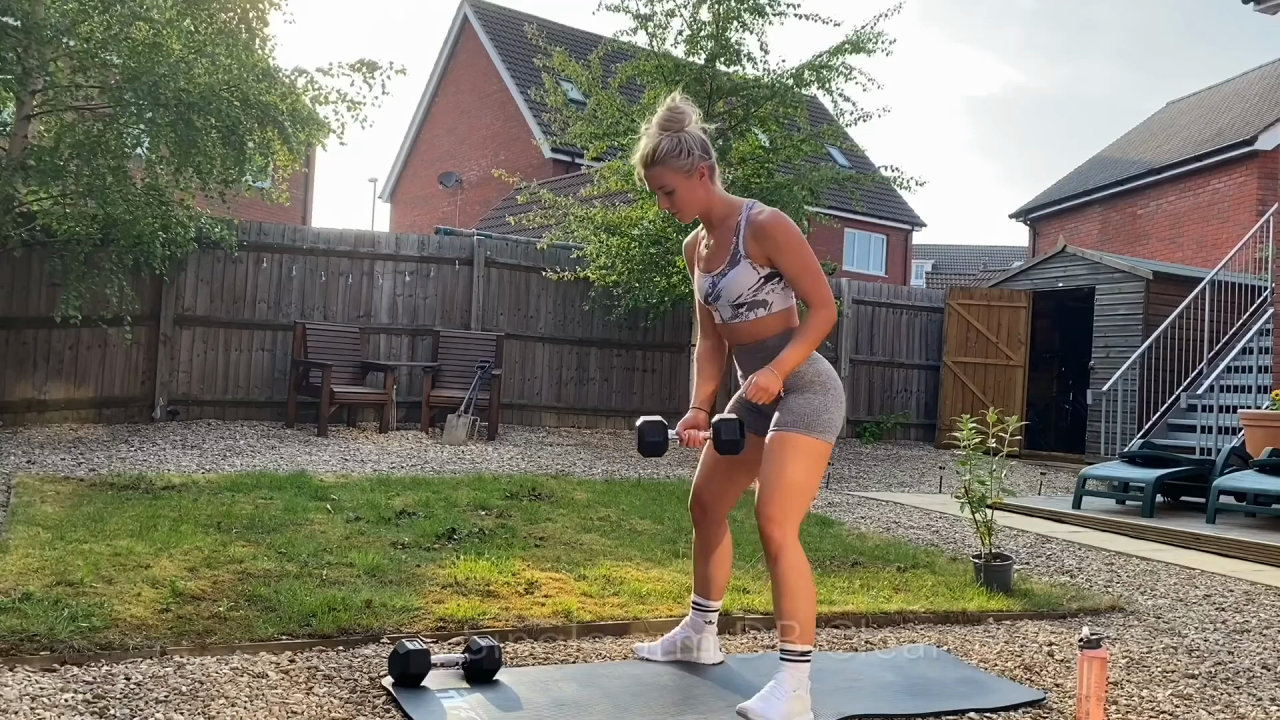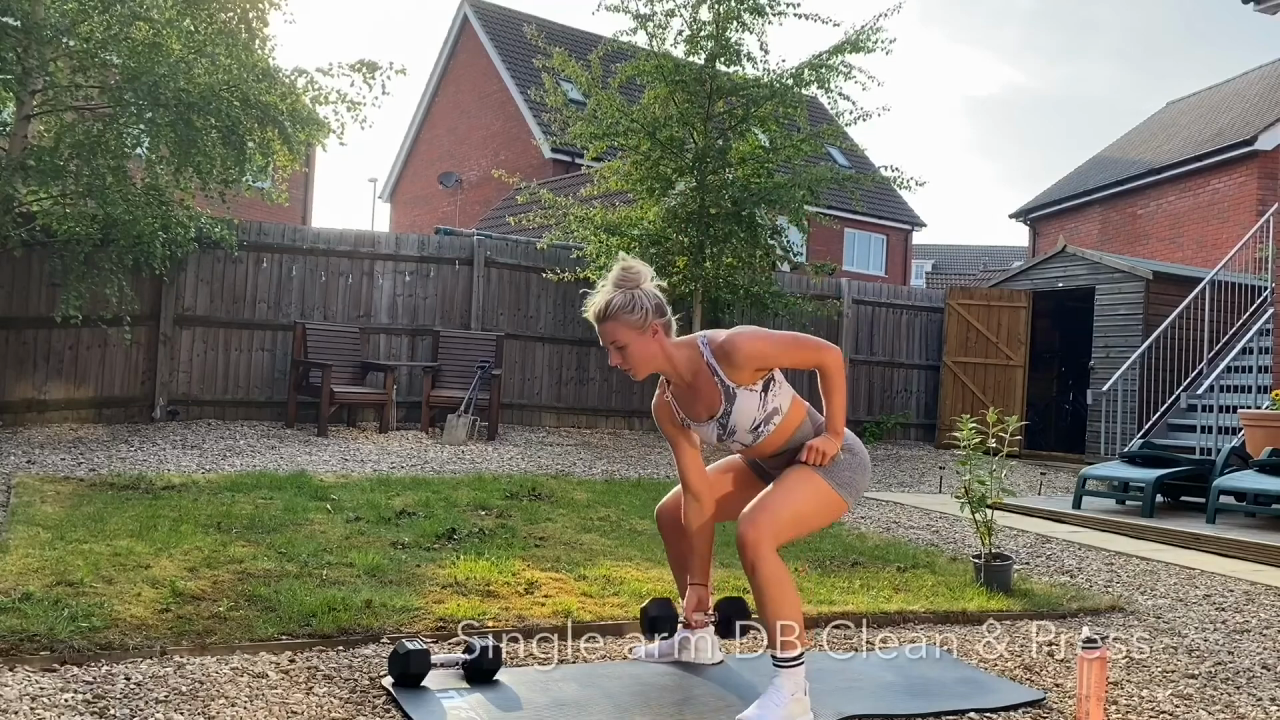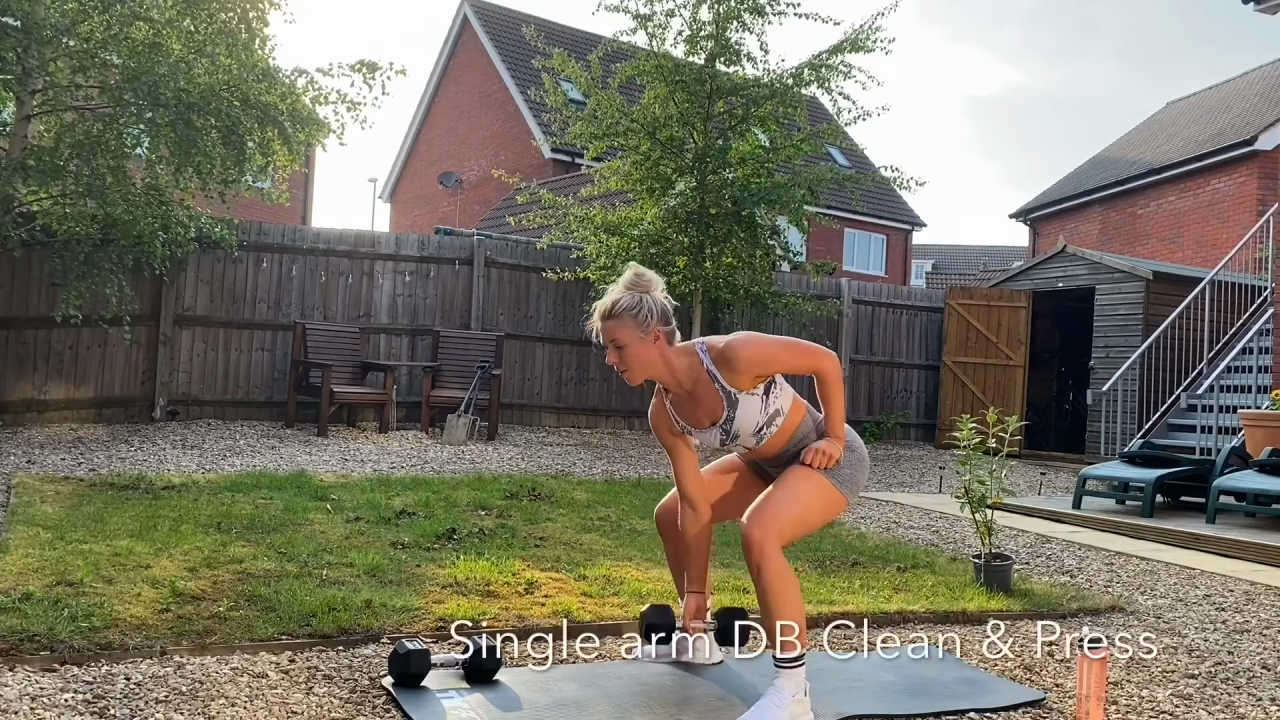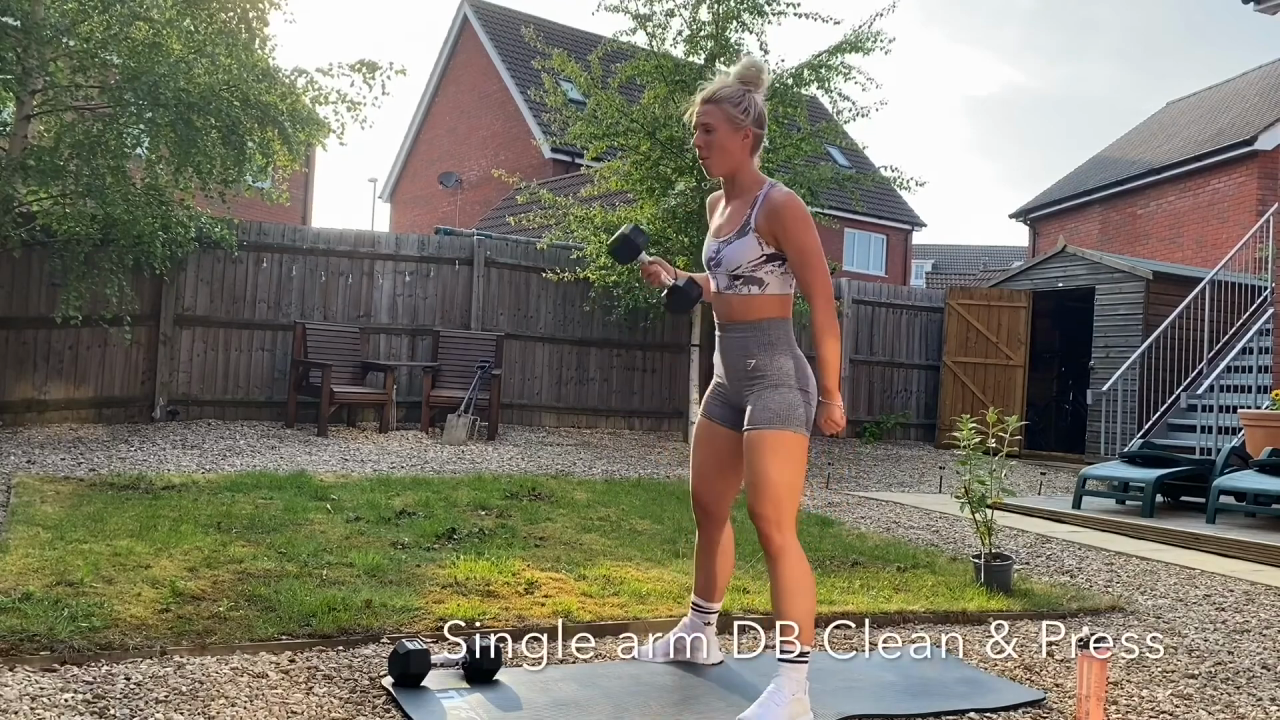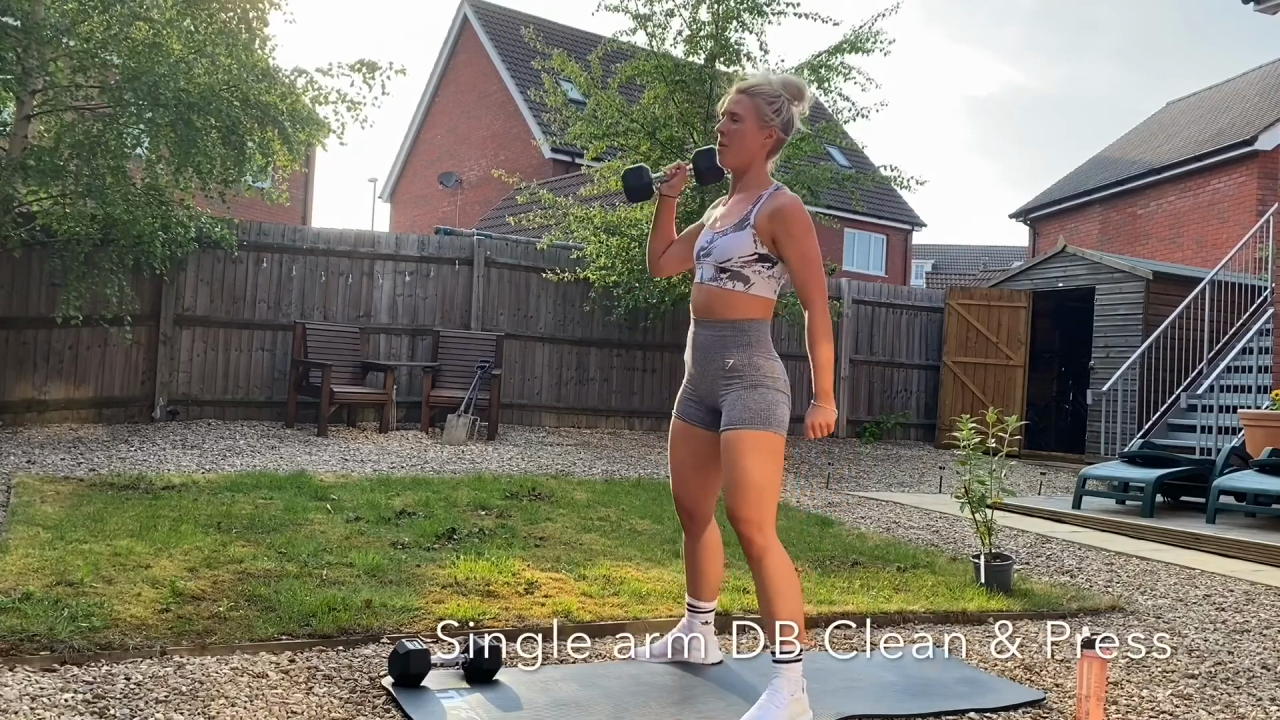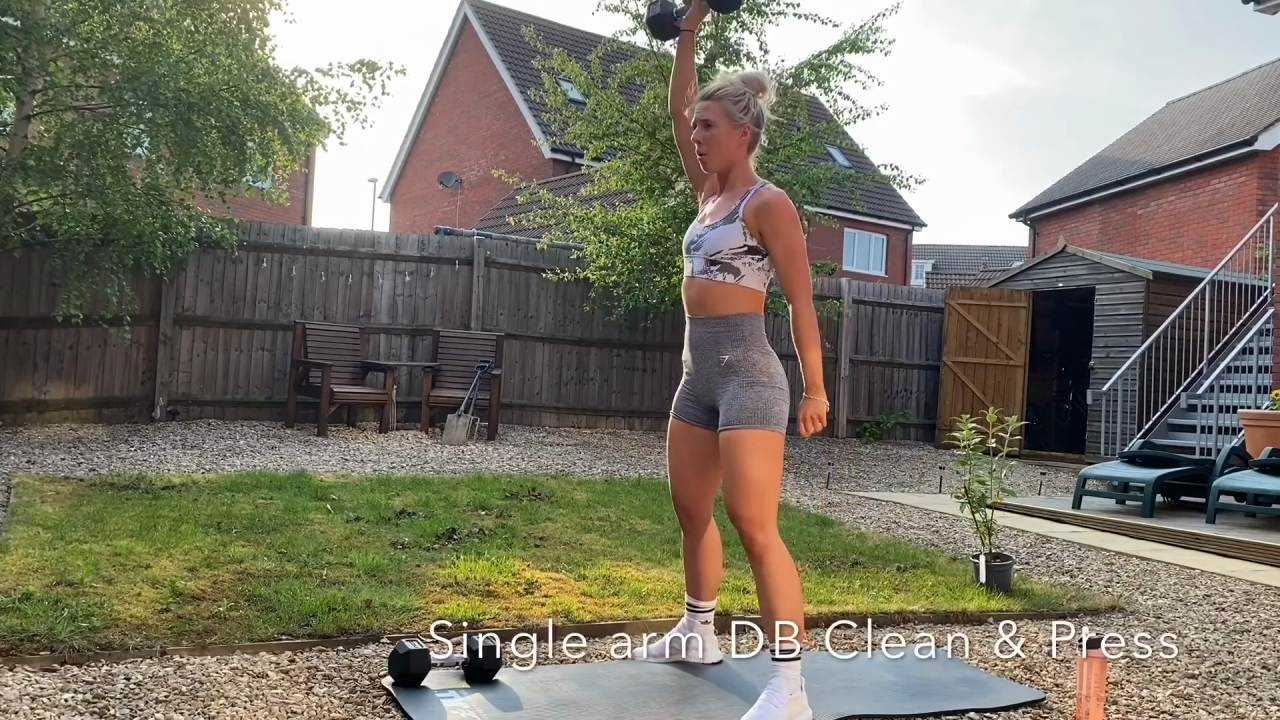
dt=0.4s
person 1, frame 1
left shoulder: (764, 225)
right shoulder: (696, 247)
left elbow: (824, 308)
right elbow: (710, 338)
left wrist: (777, 371)
right wrist: (698, 409)
left hip: (804, 389)
right hip: (755, 395)
left knee: (775, 525)
right knee: (706, 505)
right ankle: (700, 635)
person 1, frame 2
left shoulder: (730, 350)
right shoulder: (666, 407)
left elbow: (830, 357)
right elbow: (697, 498)
left wrist: (832, 432)
right wrist: (697, 587)
left hip: (833, 461)
right hip: (774, 464)
left knee: (755, 533)
right knee: (670, 515)
right ankle: (696, 634)
person 1, frame 3
left shoulder: (731, 355)
right shoulder: (662, 409)
left elbow: (827, 361)
right elbow: (694, 501)
left wrist: (833, 436)
right wrist: (694, 592)
left hip: (829, 456)
right hip: (769, 461)
left knee: (757, 534)
right knee: (670, 516)
right ankle: (696, 639)
person 1, frame 4
left shoulder: (781, 205)
right shoulder: (716, 204)
left elbow: (823, 302)
left wrist: (830, 391)
right wrist: (675, 280)
left hip: (777, 375)
right hip: (728, 376)
left knee: (772, 527)
right knee: (708, 511)
right ankle: (701, 635)
person 1, frame 5
left shoulder: (782, 209)
right shoulder: (721, 206)
left elbow: (816, 306)
right elbow: (661, 266)
left wrist: (824, 396)
right wrist: (666, 201)
left hip: (749, 374)
right hip: (700, 373)
left knee: (752, 527)
right knee: (691, 511)
right ankle: (698, 634)
person 1, frame 6
left shoulder: (768, 204)
right shoulder: (711, 190)
left elbow: (803, 302)
right elbow: (677, 109)
left wrist: (815, 389)
left hip: (748, 374)
right hip: (698, 374)
left knee: (754, 526)
right knee: (690, 509)
right ankle: (698, 633)
